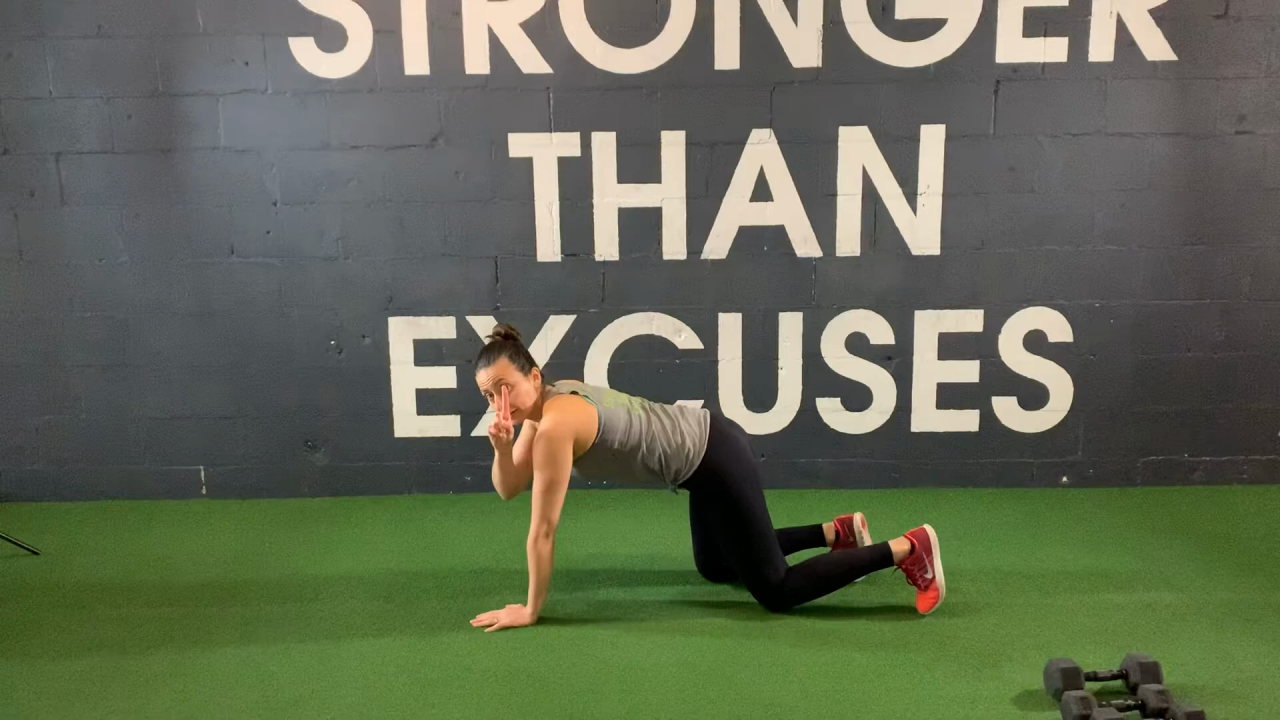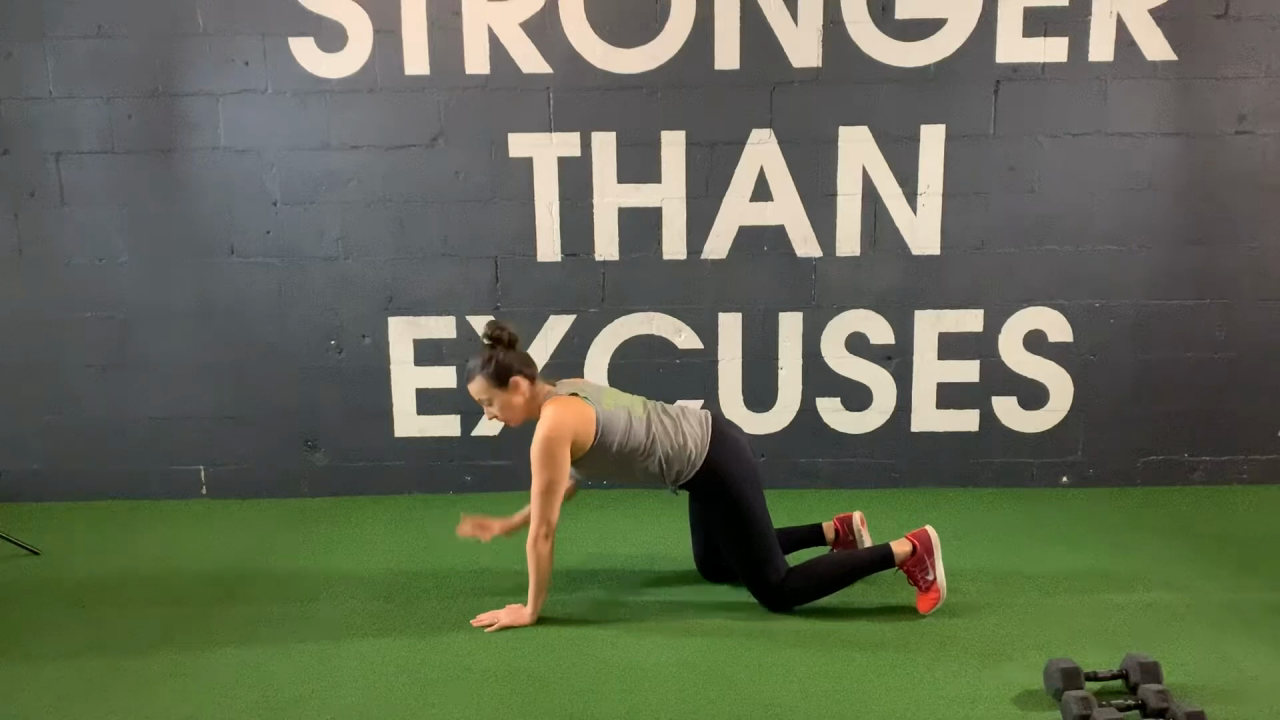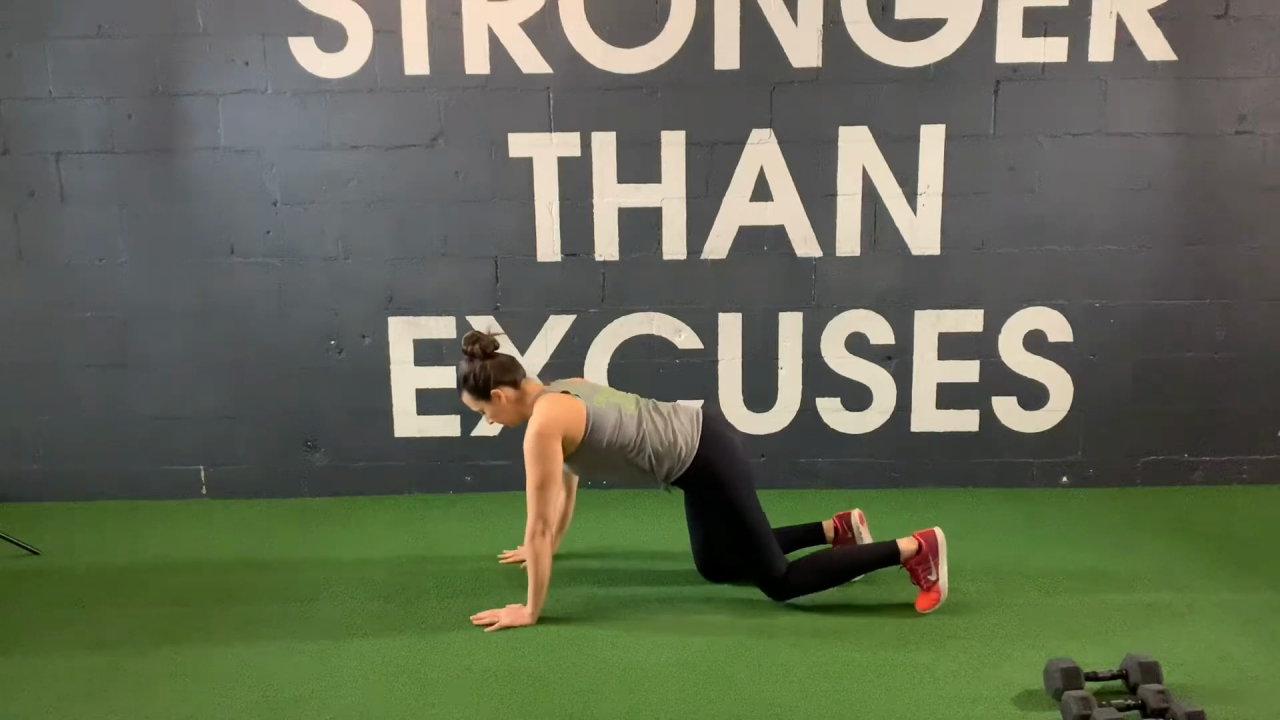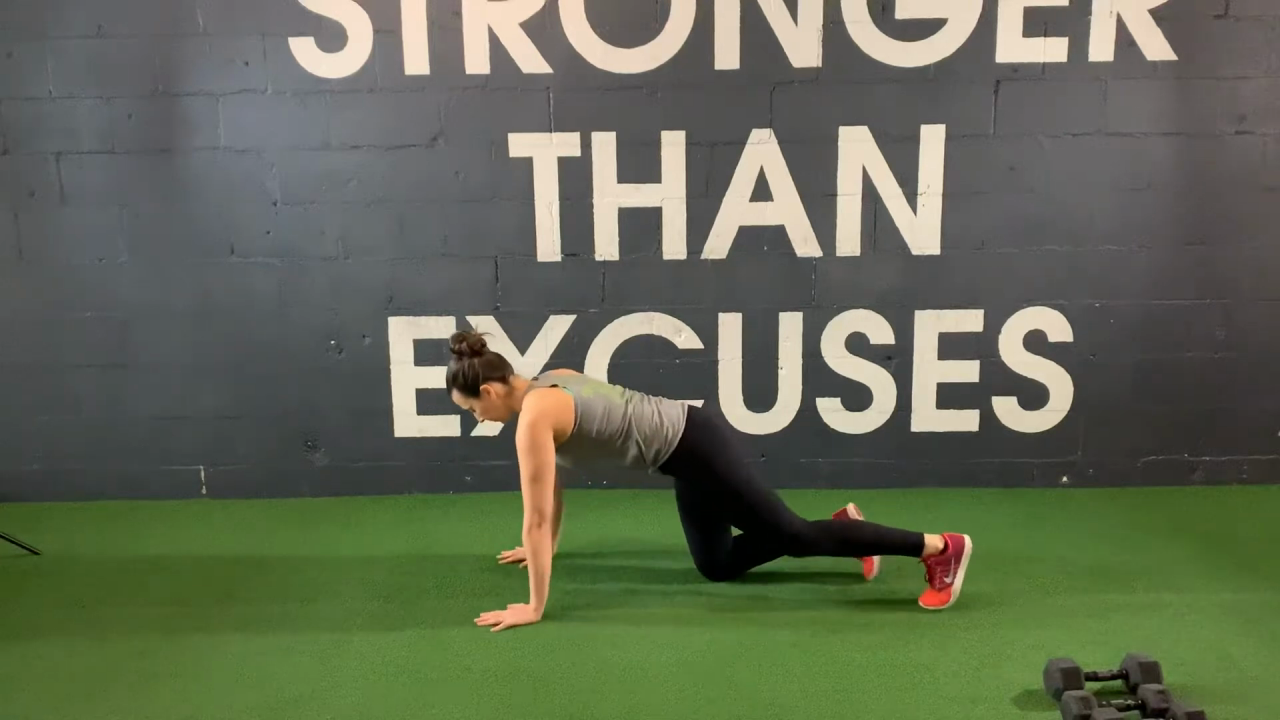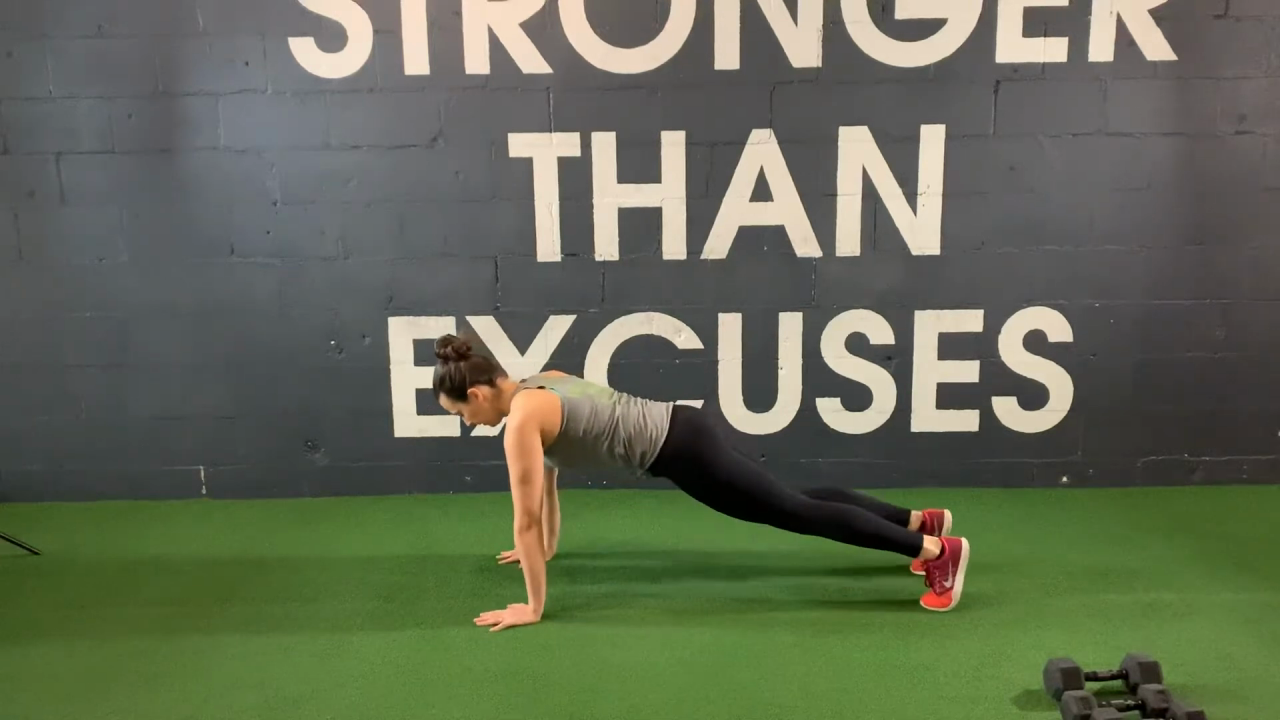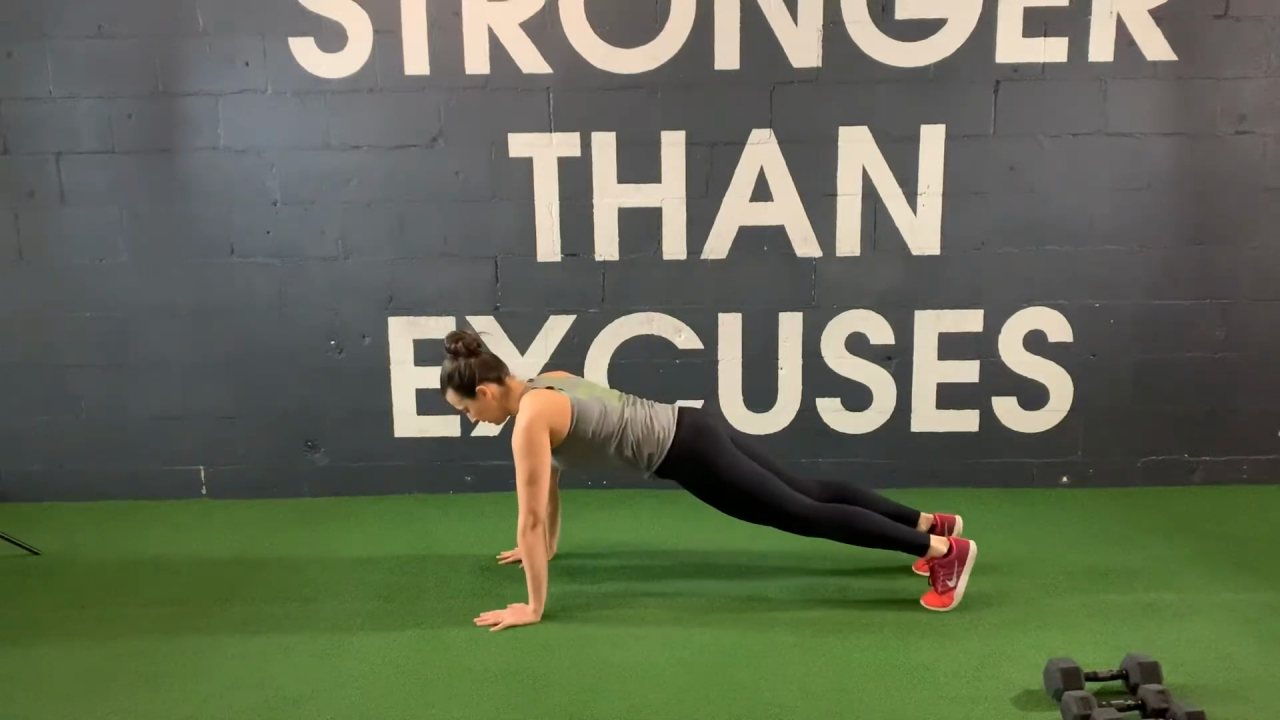
dt=0.4s
person 1, frame 1
left shoulder: (555, 424)
right shoulder: (548, 402)
left elbow: (542, 530)
right elbow: (508, 488)
left wrist: (530, 610)
right wrist: (502, 446)
left hip: (714, 459)
right hip: (708, 441)
left knee: (776, 591)
right knee: (715, 567)
left ankle: (908, 548)
right ankle: (839, 532)
person 1, frame 2
left shoulder: (552, 427)
right shoulder: (562, 391)
left elbow: (544, 532)
right elbow: (571, 476)
left wrist: (531, 610)
right wrist: (505, 524)
left hip: (716, 463)
right hip: (709, 442)
left knee: (777, 592)
right knee: (715, 568)
left ankle: (910, 549)
right ankle: (838, 531)
person 1, frame 3
left shoulder: (543, 424)
right shoulder: (558, 392)
left elbow: (538, 525)
right elbow: (568, 479)
left wrist: (531, 609)
right wrist: (546, 547)
left hip: (706, 459)
right hip: (701, 440)
left knee: (777, 582)
right knee: (718, 566)
left ankle: (917, 547)
right ankle: (837, 527)
person 1, frame 4
left shoulder: (532, 418)
right shoulder: (548, 383)
left elbow: (535, 518)
right elbow: (556, 477)
left wrist: (535, 607)
right wrist: (545, 547)
left hip: (694, 447)
right hip: (690, 437)
left knee: (792, 534)
right knee: (717, 564)
left ankle: (941, 547)
right ankle: (842, 529)
person 1, frame 5
left shoulder: (520, 420)
right shoulder: (539, 383)
left elbow: (526, 519)
right elbow: (548, 475)
left wrist: (534, 606)
right wrist: (548, 547)
left hip: (682, 449)
right hip: (684, 426)
left knee: (797, 512)
right knee: (795, 500)
left ankle: (938, 548)
right ankle: (923, 519)
person 1, frame 6
left shoulder: (529, 420)
right shoulder: (544, 384)
left elbow: (529, 521)
right elbow: (553, 476)
left wrist: (533, 607)
right wrist: (547, 548)
left hip: (687, 451)
right hip: (691, 428)
left knee: (804, 515)
right knee: (807, 492)
left ankle: (945, 551)
right ankle: (933, 524)
